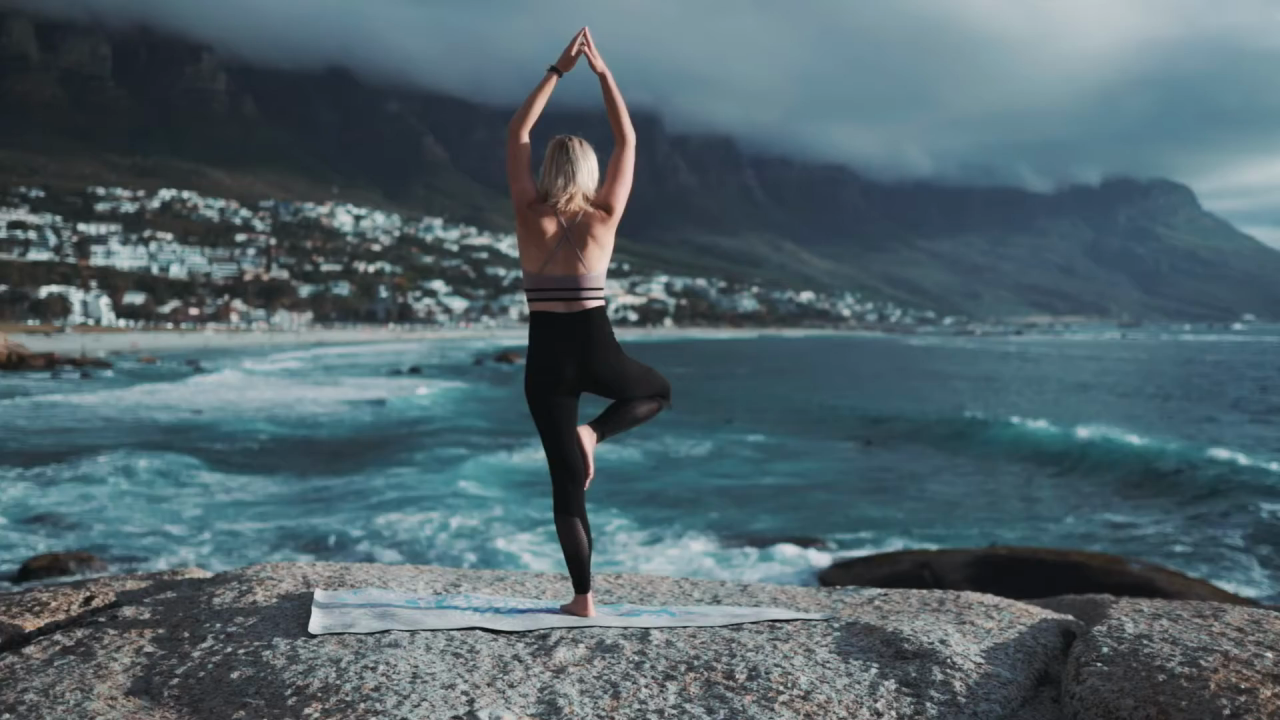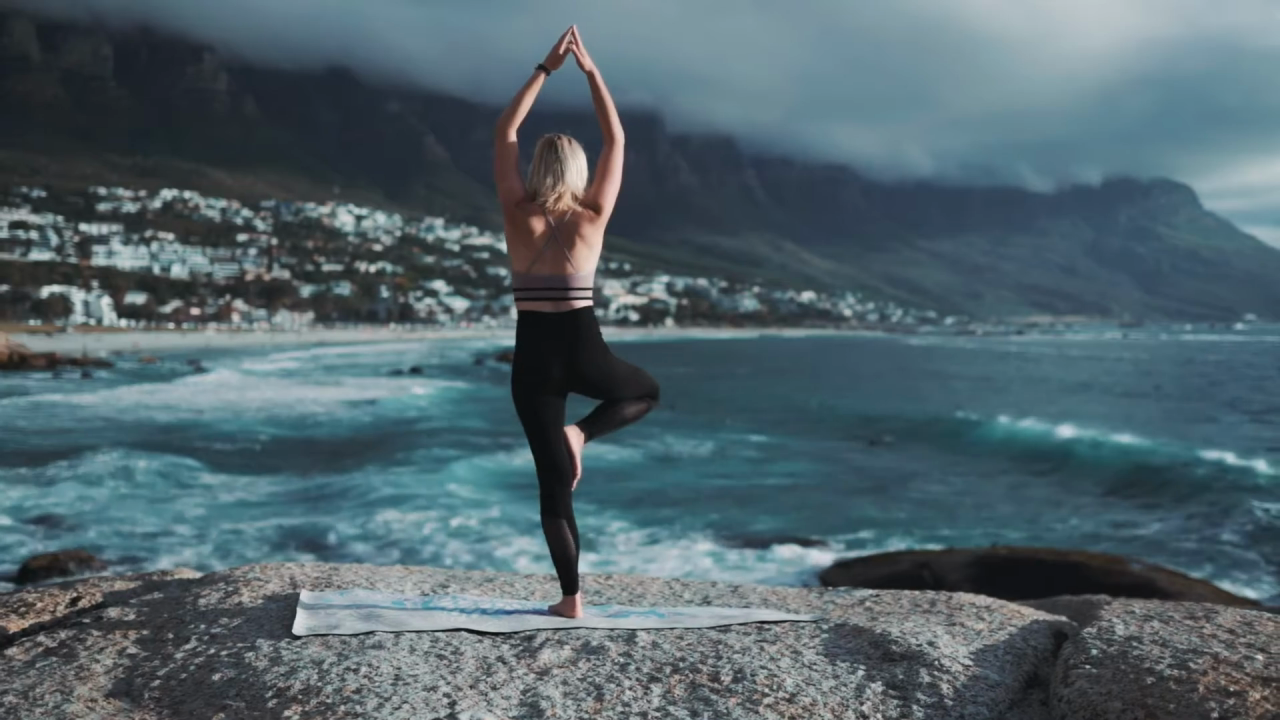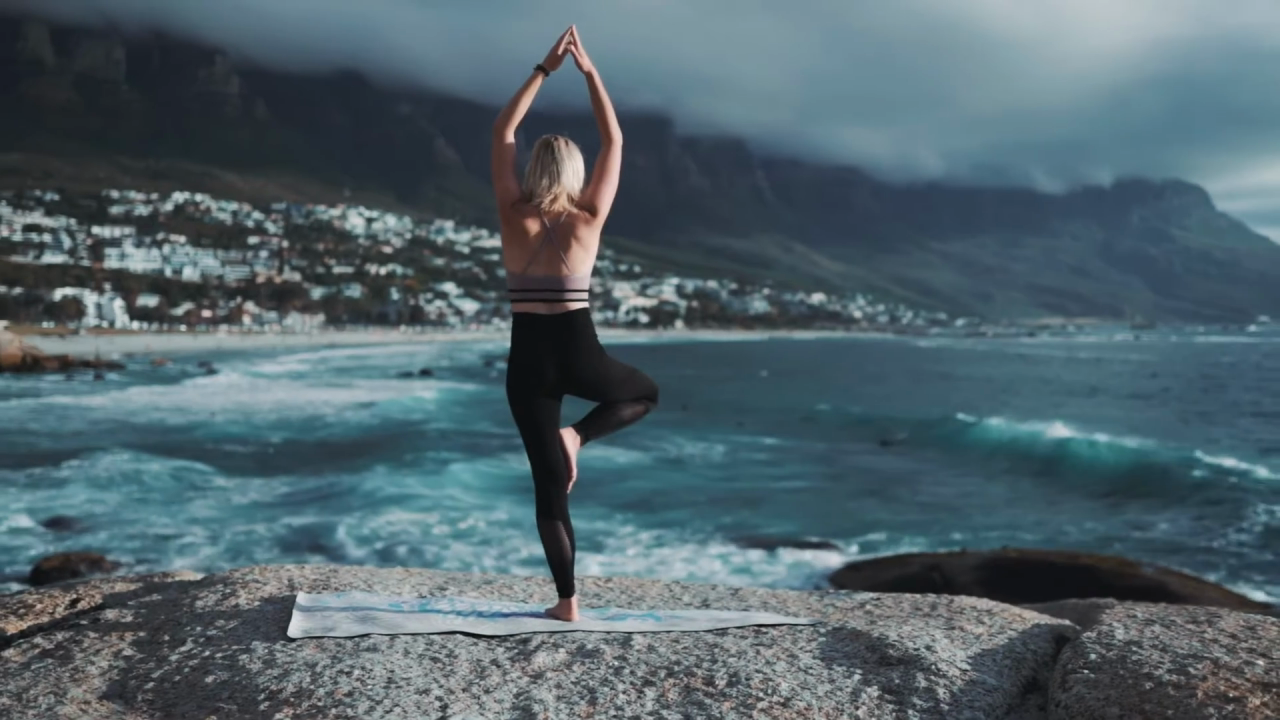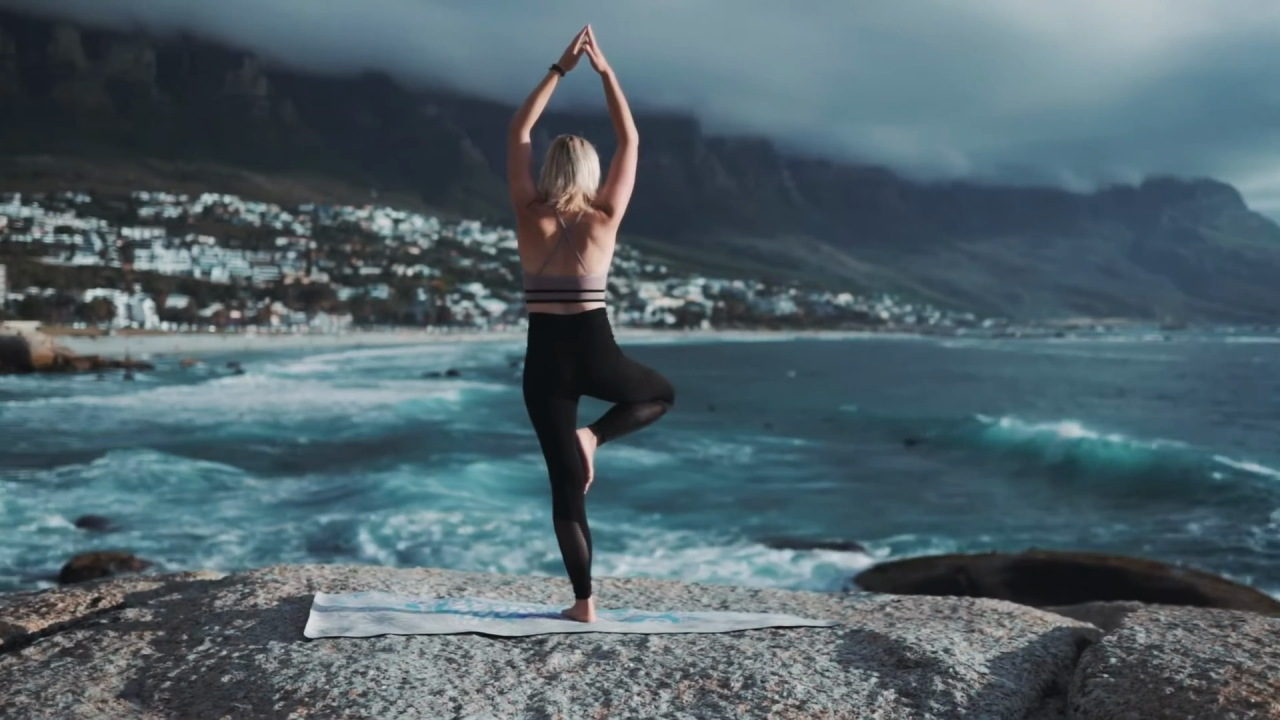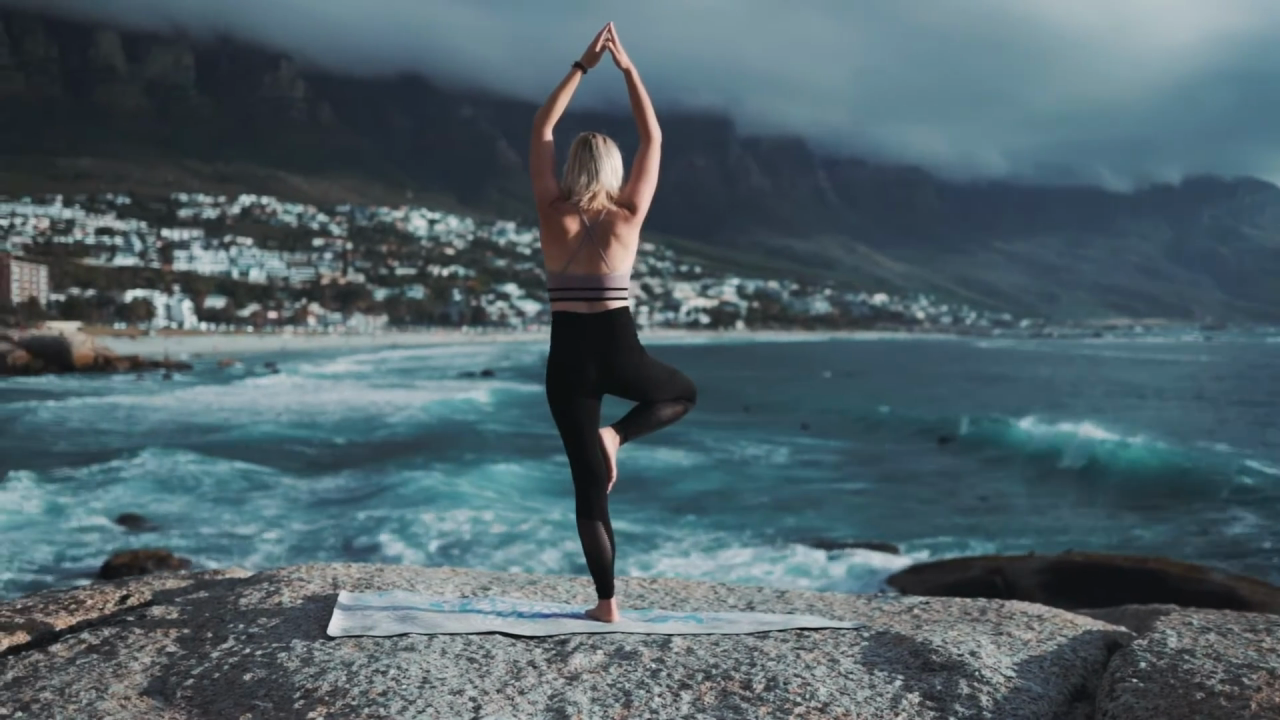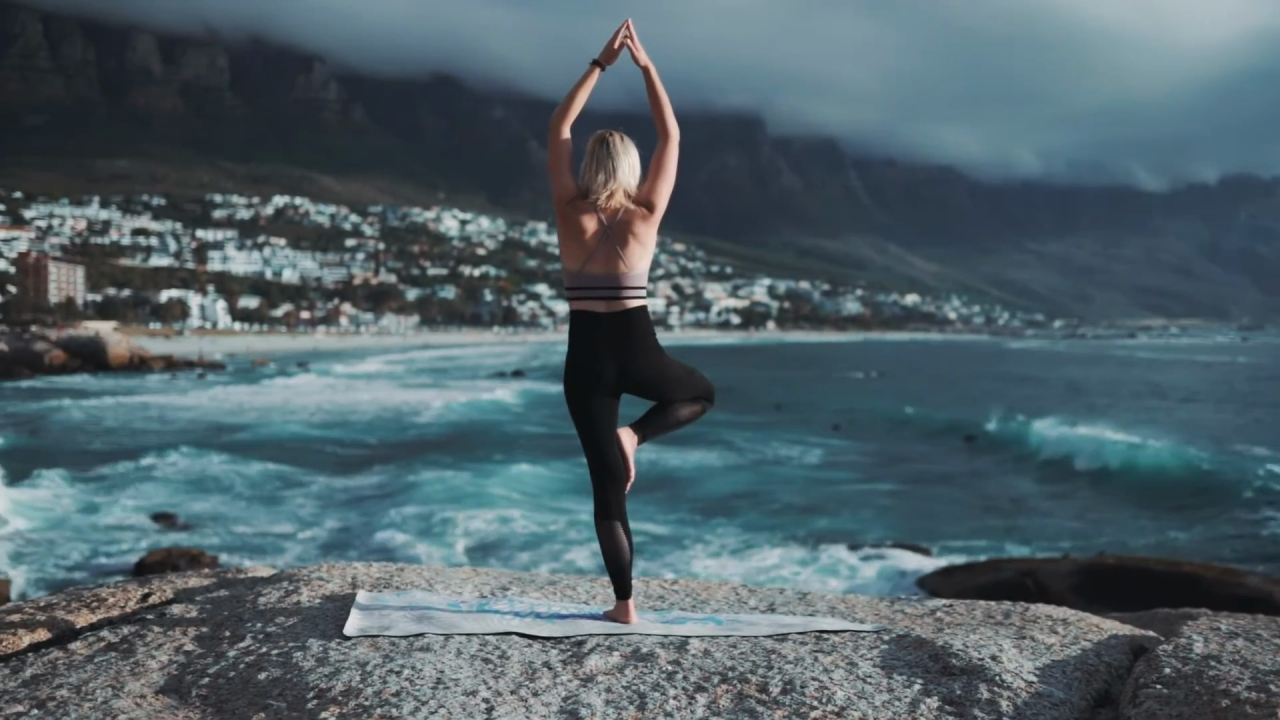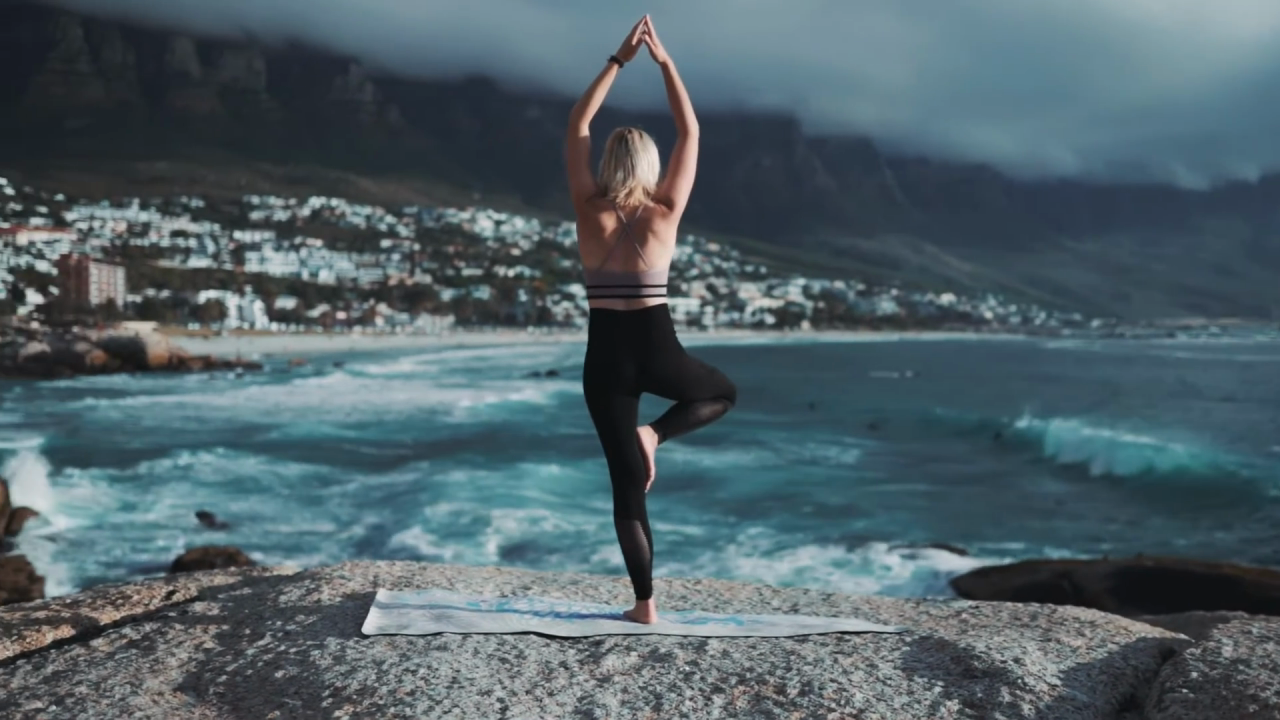
dt=0.4s
person 1, frame 1
left shoulder: (530, 216)
right shoulder: (604, 218)
left elbow: (517, 135)
right elbow: (627, 139)
left wrist: (558, 70)
right wrist: (601, 70)
left hip: (547, 359)
right hip: (597, 353)
left knee: (567, 485)
right knee: (658, 390)
left ankle: (583, 598)
right ankle: (595, 432)
person 1, frame 2
left shoulder: (517, 215)
right shoulder: (593, 218)
left elbow: (505, 133)
right elbow: (616, 138)
left wrist: (545, 69)
right wrist: (589, 69)
left hip: (533, 358)
right hip: (584, 352)
left knee: (553, 485)
right knee: (647, 392)
left ankle: (572, 599)
right ankle: (582, 433)
person 1, frame 3
left shoulder: (513, 217)
right shoulder: (588, 219)
left elbow: (502, 133)
right elbow: (613, 139)
left wrist: (545, 69)
right wrist: (587, 69)
left hip: (528, 360)
right hip: (579, 355)
left knee: (549, 487)
right knee: (645, 392)
left ankle: (567, 601)
right ankle: (578, 434)
person 1, frame 4
left shoulder: (529, 217)
right shoulder: (604, 219)
left elbow: (518, 133)
right elbow: (629, 139)
left wrist: (559, 69)
right wrist: (603, 69)
left hip: (544, 360)
right hip: (595, 355)
left knee: (565, 487)
right knee: (661, 393)
left ankle: (584, 604)
right ankle: (594, 436)
person 1, frame 5
left shoulder: (552, 215)
right shoulder: (628, 217)
left elbow: (541, 130)
right elbow: (652, 137)
left wrist: (582, 66)
right wrist: (625, 66)
left hip: (568, 360)
right hip: (619, 354)
left knee: (589, 488)
right knee: (684, 392)
left ankle: (607, 603)
right ankle: (617, 435)
person 1, frame 6
left shoulder: (569, 214)
right shoulder: (645, 216)
left elbow: (559, 128)
right elbow: (671, 135)
left wrist: (600, 64)
right wrist: (644, 64)
left hip: (586, 359)
right hip: (637, 353)
left knee: (607, 488)
right knee: (701, 393)
left ankle: (625, 605)
right ankle: (635, 435)
person 1, frame 7
left shoulder: (589, 212)
right shoulder: (665, 213)
left elbow: (577, 125)
right elbow: (689, 130)
left wrist: (619, 59)
right wrist: (662, 59)
left hip: (606, 358)
right hip: (657, 352)
left knee: (627, 487)
right knee: (723, 392)
left ankle: (645, 605)
right ankle: (656, 434)
